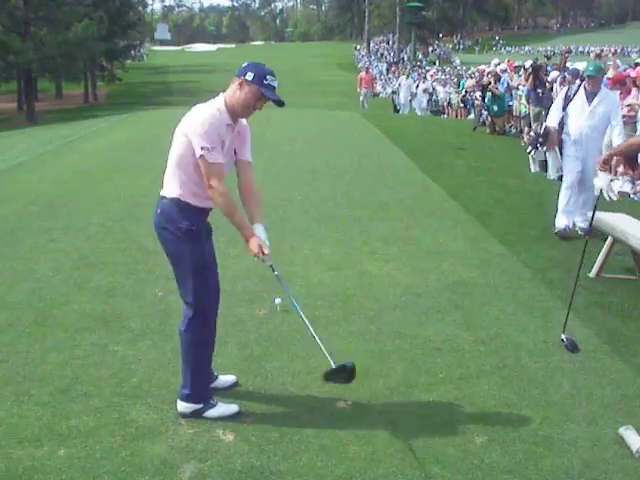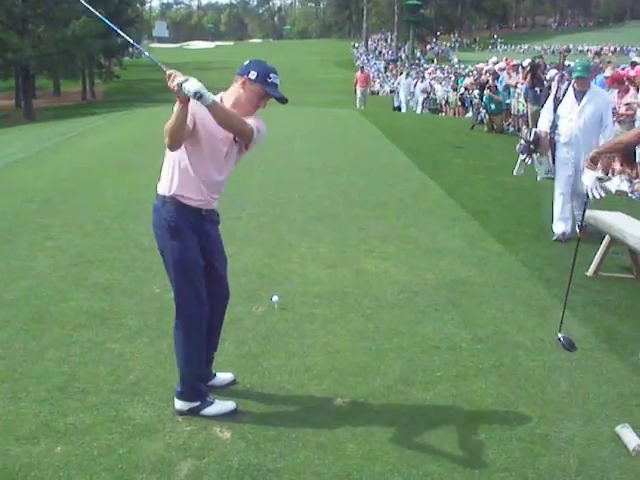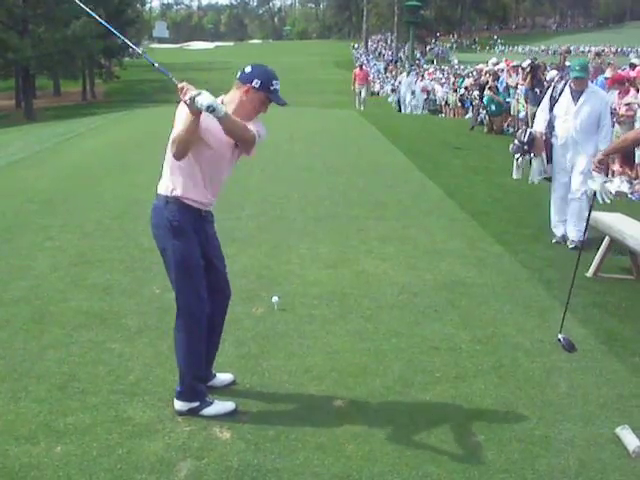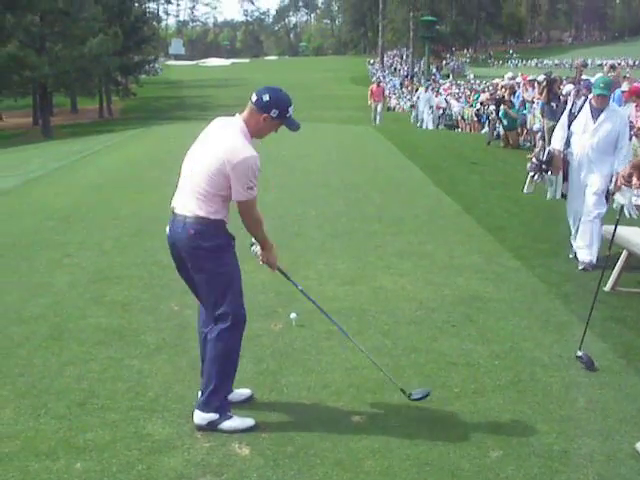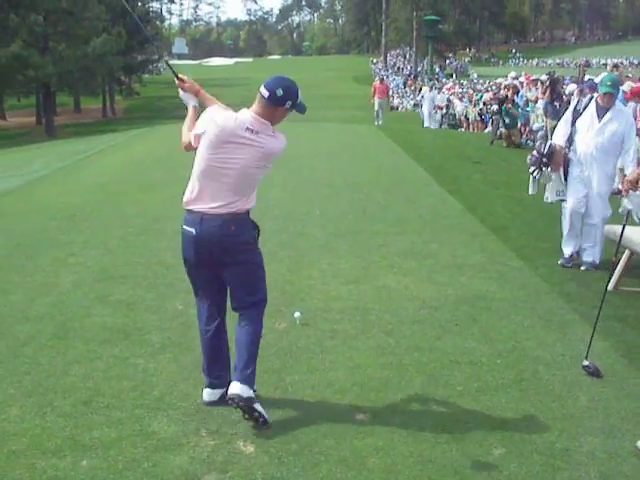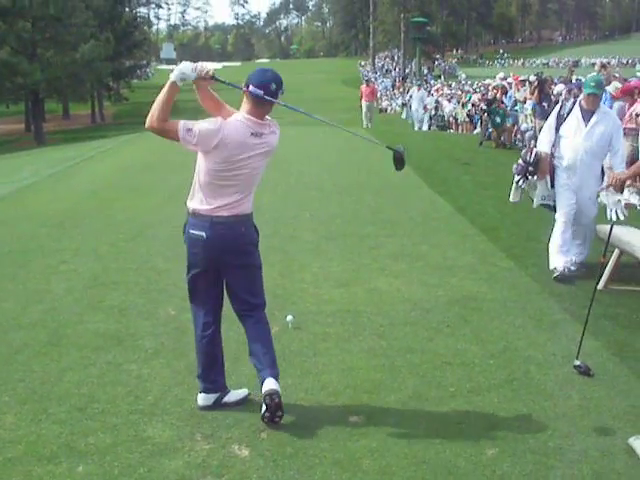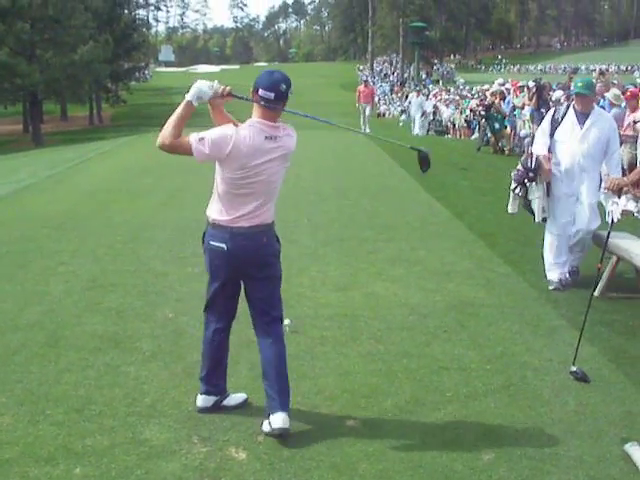
dt=0.3s
person 1, frame 1
left shoulder: (241, 129)
right shoulder: (205, 117)
left elbow: (247, 177)
right elbow: (215, 186)
left wrist: (258, 225)
right wrist: (247, 234)
left hip: (194, 217)
right hip: (179, 217)
left knee: (207, 296)
right knee: (200, 304)
left ankle: (201, 374)
right ankle: (193, 398)
person 1, frame 2
left shoulder: (253, 127)
right shoulder: (193, 105)
left elbow: (233, 128)
right elbow: (173, 143)
left wrist: (204, 96)
right wrist: (183, 99)
left hip: (206, 216)
right hip: (174, 214)
left knee: (216, 296)
right knee: (191, 305)
left ankle: (201, 372)
right ankle: (190, 395)
person 1, frame 3
left shoulder: (254, 129)
right shoulder: (194, 110)
left elbow: (241, 136)
right elbow: (178, 151)
left wrist: (215, 108)
right wrist: (194, 112)
left hip: (199, 217)
right hip: (174, 215)
left knee: (218, 295)
right knee: (193, 304)
left ankle: (201, 372)
right ankle: (189, 396)
person 1, frame 4
left shoulder: (221, 125)
right shoulder: (244, 156)
right elbow: (248, 213)
left wrist: (266, 242)
right wrist: (266, 248)
left hip: (184, 229)
right hip: (205, 236)
left knee: (214, 311)
right knee: (229, 319)
left ankle: (216, 388)
right ankle: (210, 409)
person 1, frame 5
left shoulder: (214, 120)
right shoulder: (277, 142)
left elbow: (187, 142)
left wrist: (194, 102)
right wrist: (200, 94)
left hip: (194, 226)
right hip: (238, 230)
left knee: (210, 308)
right knee: (251, 309)
left ankle: (215, 384)
right ankle: (241, 383)
person 1, frame 6
left shoulder: (217, 133)
right shoulder: (271, 134)
left elbow: (154, 124)
right elbow: (227, 112)
left wrist: (175, 81)
right wrist: (198, 83)
left hip: (201, 230)
right hip: (240, 231)
left knee: (206, 314)
right knee: (253, 312)
left ankle: (210, 389)
right ankle: (269, 379)
person 1, frame 7
left shoulder: (230, 140)
right shoulder: (289, 140)
left elbow: (165, 142)
left wrist: (191, 100)
right wrist: (216, 106)
left hip: (222, 240)
right hip: (263, 241)
left knee: (217, 318)
right knee: (269, 327)
left ankle: (211, 393)
right ankle: (278, 411)
person 2, frame 1
left shoulder: (610, 99)
left elbow: (616, 125)
right elbow: (556, 110)
right wrist: (552, 130)
left hip: (593, 149)
right hip: (571, 145)
left knee: (588, 187)
right knee: (570, 182)
left ankle: (582, 222)
right ankle: (564, 224)
person 2, frame 2
left shoulder: (601, 97)
left elbow: (607, 125)
right elbow: (547, 113)
right wrist: (543, 133)
left hip: (587, 150)
right hip: (564, 147)
left knee: (582, 188)
right knee: (562, 188)
left ankle: (580, 218)
right ankle: (561, 229)
person 2, frame 3
left shoulder: (599, 97)
left elbow: (605, 126)
right elbow: (543, 113)
left wrist: (602, 151)
right wrist: (539, 135)
left hip: (585, 151)
right hip: (560, 150)
left knee: (579, 192)
right knee: (559, 191)
left ankle: (576, 235)
right ankle: (559, 231)
person 2, frame 4
left shoulder: (619, 116)
left elbow: (622, 148)
right elbow: (561, 130)
left wrist: (621, 173)
right wrist: (556, 153)
left hip: (600, 170)
right hip: (575, 167)
left knee: (592, 213)
right knee: (575, 210)
left ankle: (586, 256)
right ankle: (577, 245)
person 2, frame 5
left shoulder: (625, 117)
left elbow: (629, 148)
right elbow: (564, 127)
right wrist: (558, 151)
left hip: (603, 172)
right hip: (578, 167)
left knee: (596, 216)
right knee: (572, 208)
left ankle: (590, 257)
right ankle: (570, 250)
person 2, frame 6
left shoulder: (610, 119)
right shoulder: (564, 109)
left elbow: (617, 150)
right elbow: (547, 134)
right wrist: (544, 158)
left hip: (590, 176)
right hip: (564, 172)
left knee: (585, 219)
right knee: (564, 216)
left ankle: (578, 257)
right ankle: (559, 265)
person 2, frame 7
left shoulder: (605, 121)
right shoulder: (557, 114)
left elbow: (612, 154)
right elbow: (540, 137)
left wrist: (615, 181)
right wrist: (544, 160)
left hip: (588, 181)
right hip: (560, 180)
left knee: (584, 226)
right knee: (558, 227)
left ankle: (573, 263)
right ankle: (556, 273)
